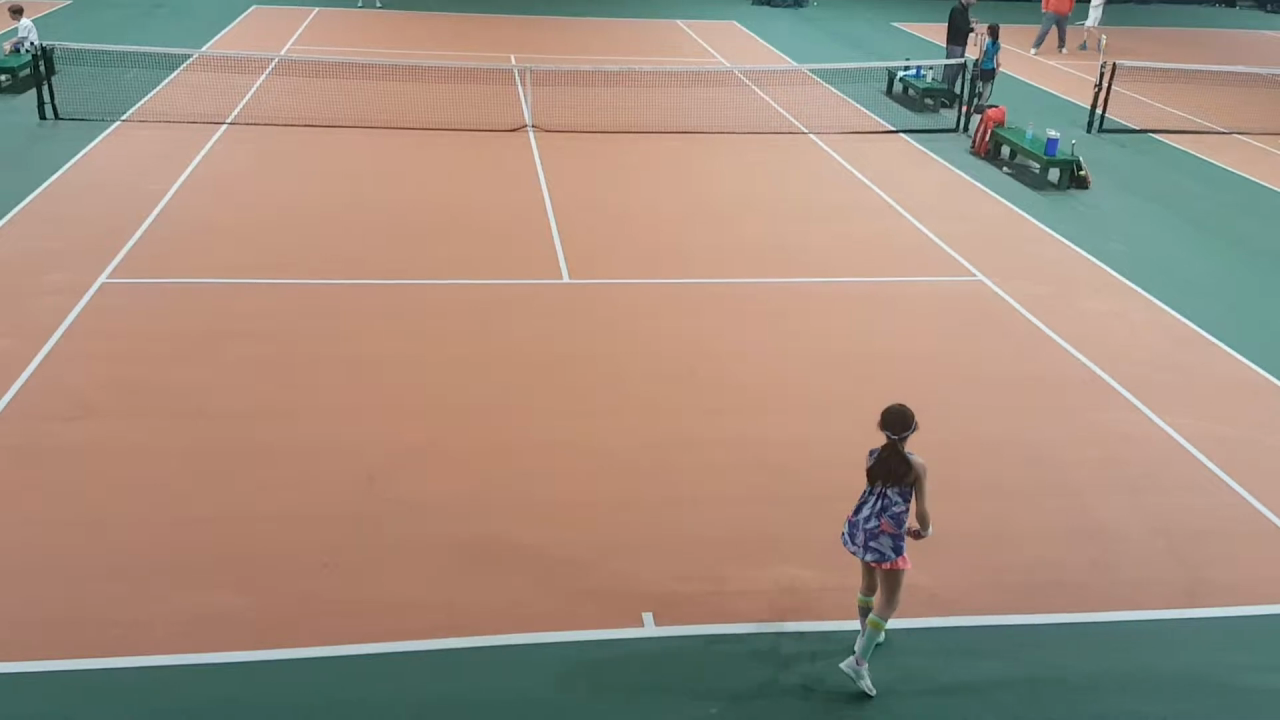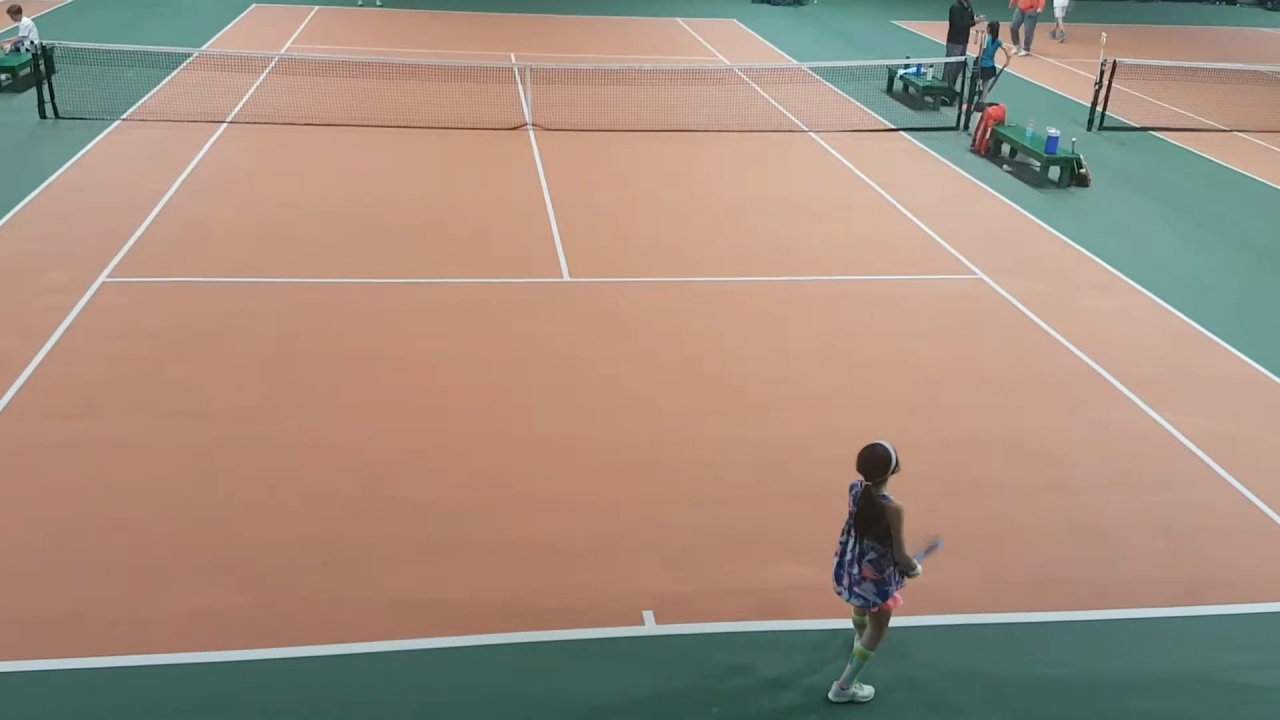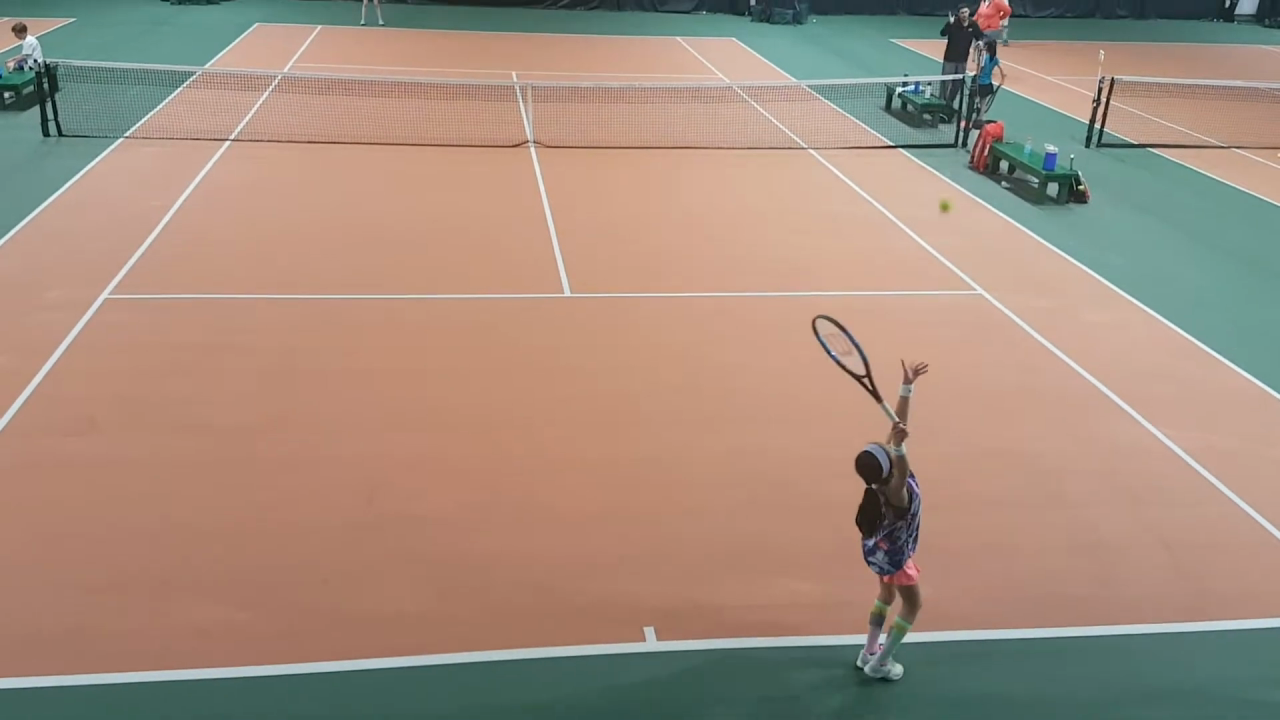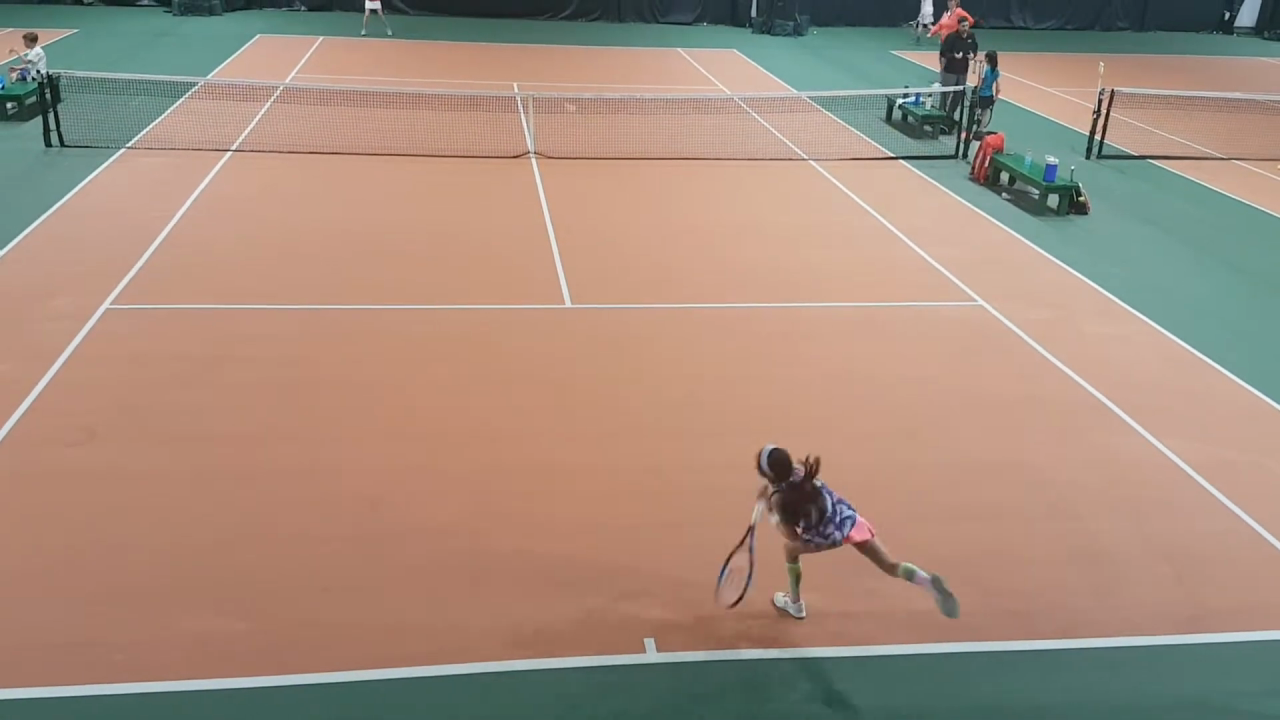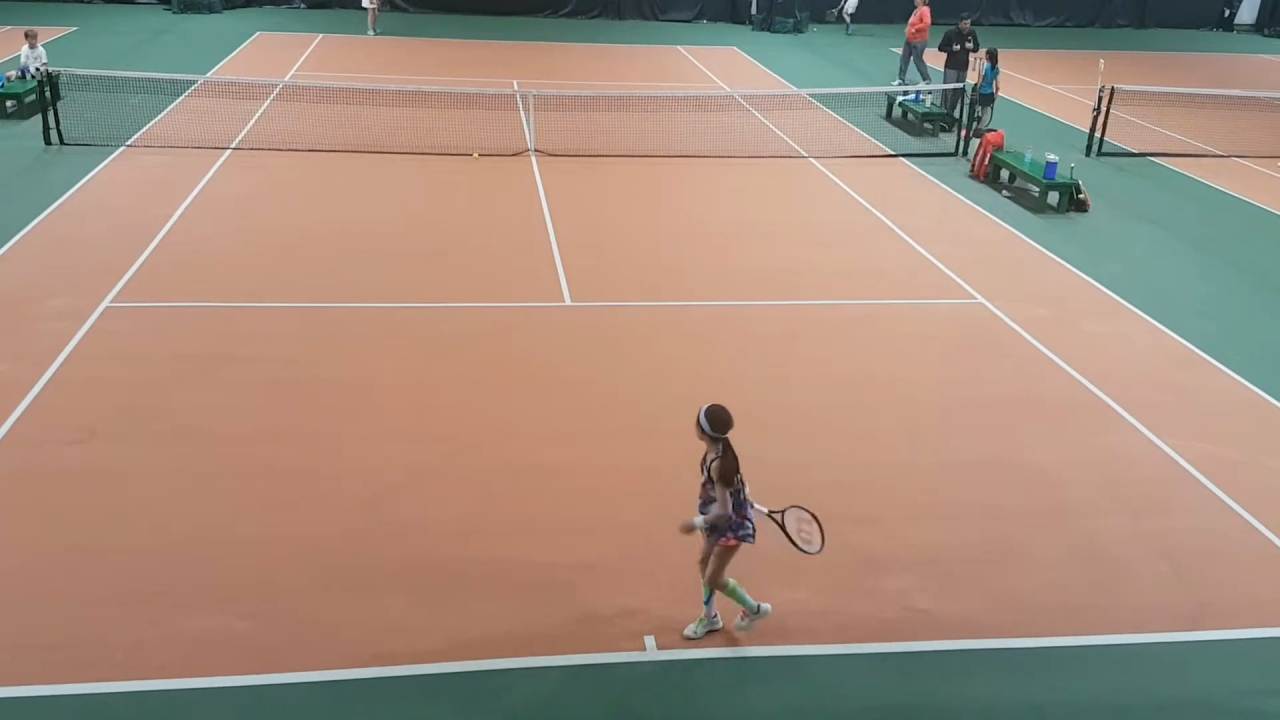
dt=1s
person 1, frame 1
left shoulder: (873, 456)
right shoulder: (916, 465)
right elbow: (921, 510)
right wrist: (925, 530)
left hip: (860, 526)
right hip: (886, 535)
left knee: (869, 583)
right knee: (888, 600)
left ankle: (867, 635)
right ankle: (859, 661)
person 1, frame 2
left shoulder: (855, 489)
right shoulder: (893, 509)
right elbow: (899, 554)
right wrist: (914, 567)
left hip: (848, 565)
right hip: (874, 576)
left knee: (861, 605)
right knee: (876, 632)
left ankle: (861, 638)
right ankle: (844, 687)
person 1, frame 3
left shoulder: (884, 480)
right shoulder: (895, 491)
left elbow: (900, 419)
right elbow: (902, 472)
left wrist: (907, 385)
right wrist: (900, 448)
left hip: (882, 549)
right hip: (894, 555)
left knee: (886, 596)
right knee: (912, 605)
left ankle: (869, 652)
right ankle: (881, 662)
person 1, frame 4
left shoulder: (777, 499)
right shoulder: (797, 472)
left elbow: (792, 536)
left wrist: (774, 516)
right wrist: (769, 492)
left hip: (825, 535)
right hip: (849, 519)
left knee: (791, 549)
right knee: (892, 567)
left ankle: (795, 603)
right ankle: (929, 582)
person 1, frame 5
left shoulder: (717, 464)
right shoulder: (718, 452)
left elbow: (724, 511)
right elbow: (730, 490)
left wrist: (695, 523)
left hip: (731, 526)
right hip: (719, 522)
left knee: (713, 578)
right knee: (705, 563)
left ankle: (754, 609)
right ankle: (710, 616)
